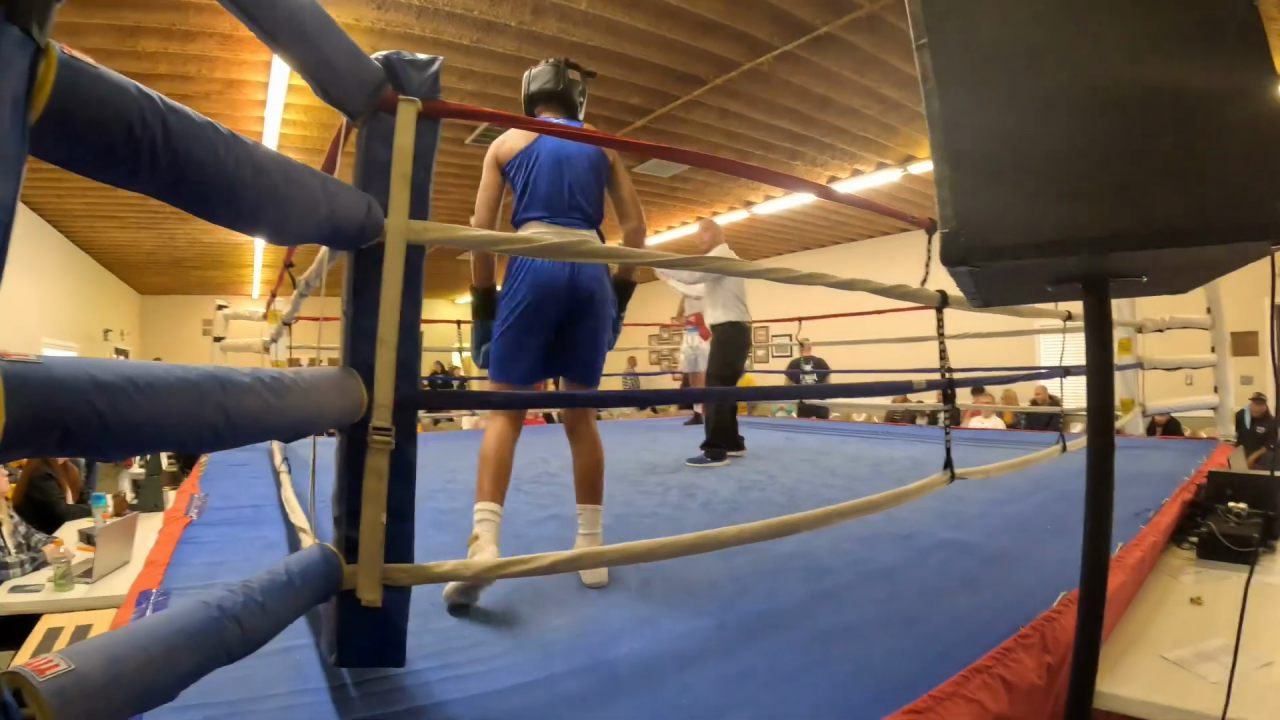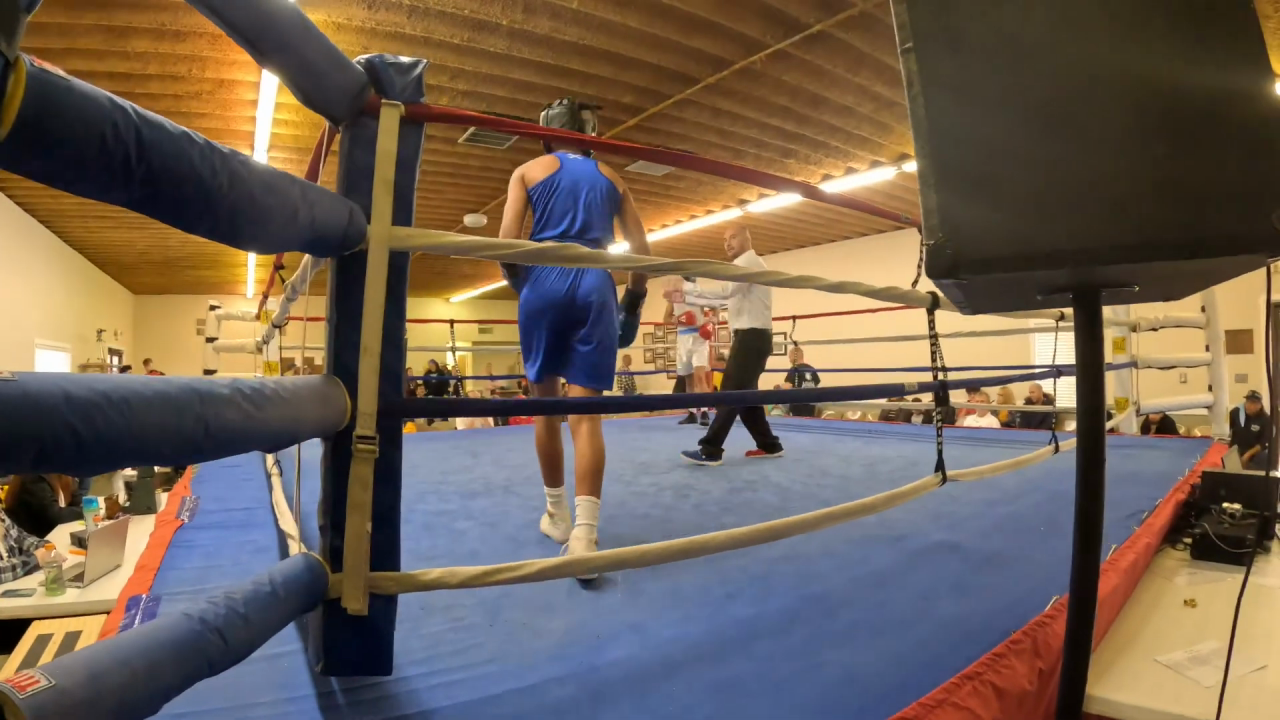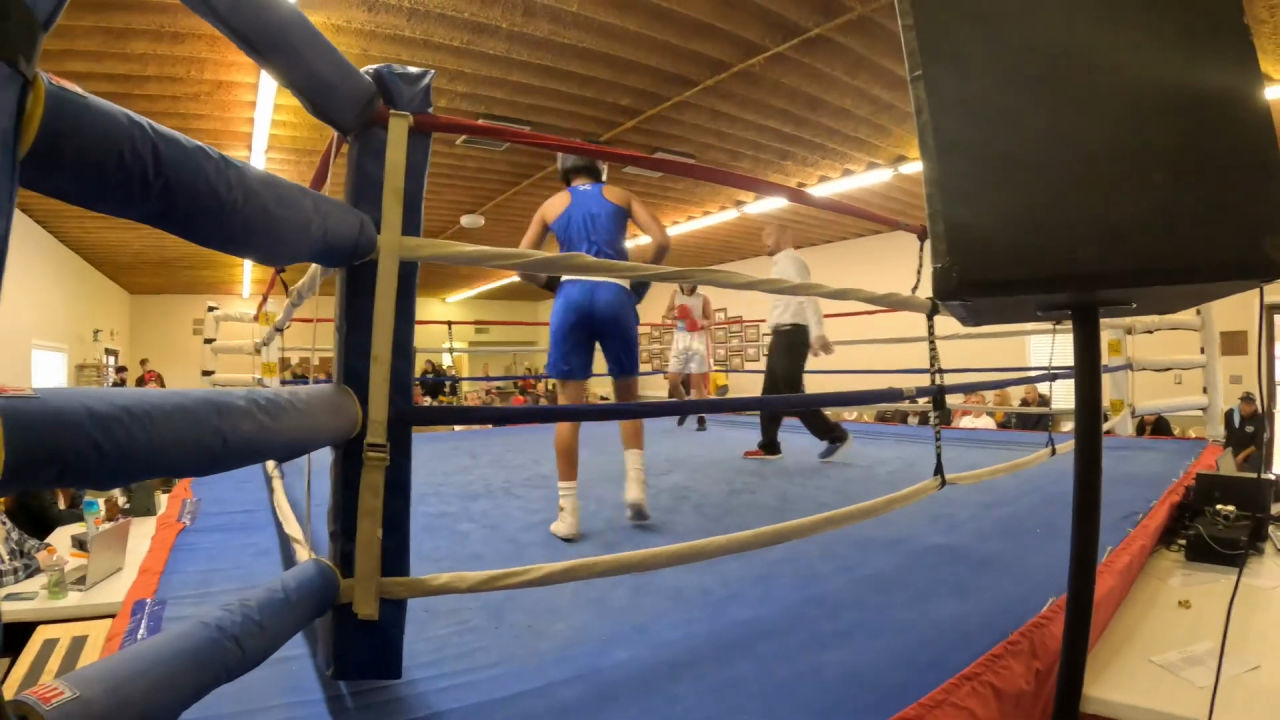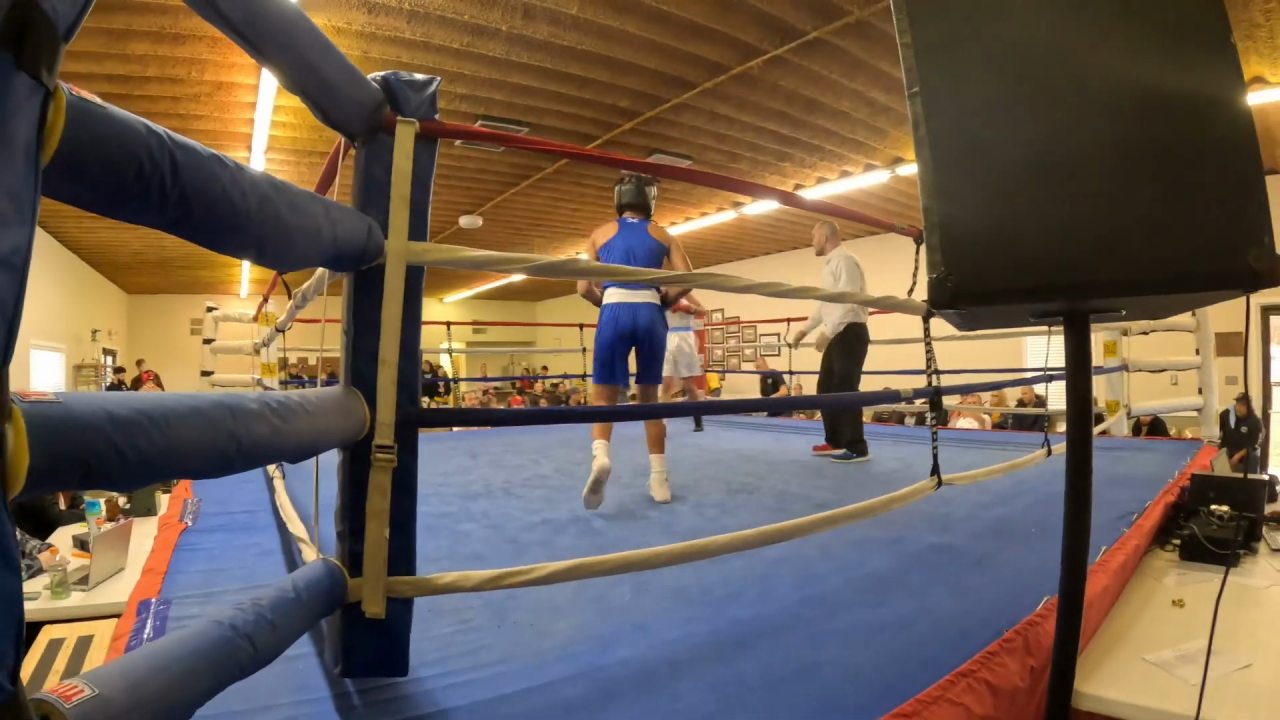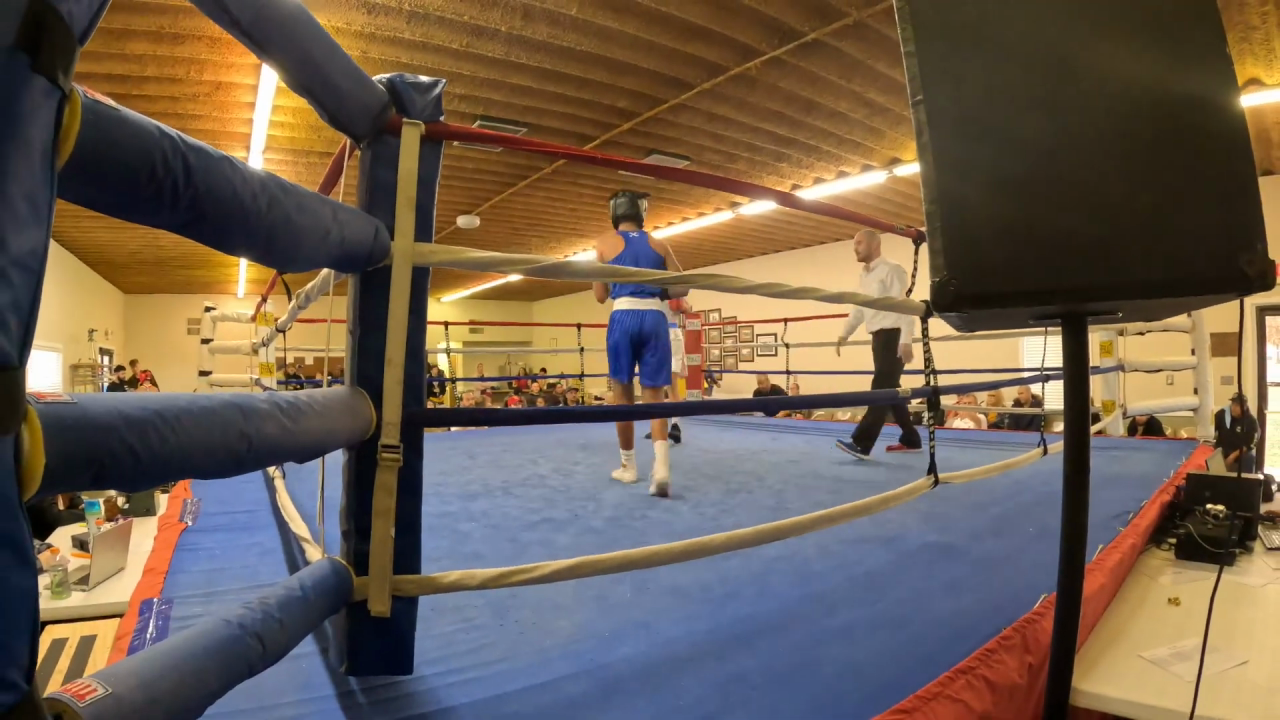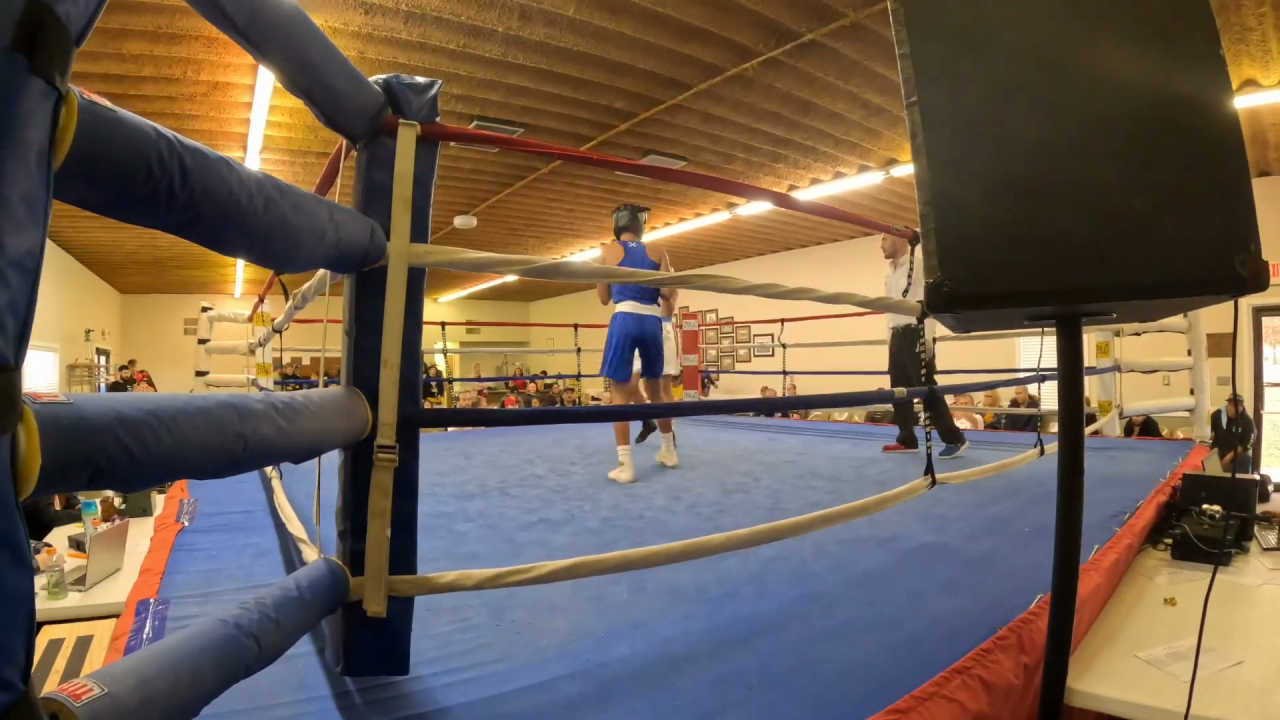
dt=0.4s
person 1, frame 1
left shoulder: (508, 142)
right shoulder: (601, 145)
left elbow: (483, 229)
right elbow: (636, 229)
left wrist: (483, 300)
right wrist: (622, 291)
left hip: (534, 268)
right hip: (591, 272)
left knee: (505, 410)
right knee: (581, 415)
left ankle: (484, 537)
right ankle: (590, 551)
person 1, frame 2
left shoulder: (528, 171)
right shoulder: (611, 177)
left elbow: (507, 242)
right elbow: (641, 250)
left wrist: (519, 278)
right wrist: (634, 301)
left hip: (546, 281)
right hip: (595, 285)
left knee: (546, 405)
right knee: (585, 414)
left ankle: (557, 516)
right ankle: (583, 536)
person 1, frame 3
left shoulder: (552, 205)
right shoulder: (620, 196)
left elbow: (524, 266)
right elbow: (662, 240)
left wrist: (550, 283)
right wrist: (644, 275)
left hip: (572, 294)
right hip: (615, 295)
left knee: (569, 406)
right knee: (627, 396)
left ankle: (567, 511)
right ankle: (635, 483)
person 1, frame 4
left shoulder: (601, 233)
right shoulder: (661, 234)
left elbow: (584, 290)
right elbow: (686, 282)
left hip: (614, 313)
right hip: (649, 314)
left knee: (605, 400)
right knee: (649, 399)
left ankle: (600, 457)
right ankle: (659, 481)
person 1, frame 5
left shoulder: (606, 245)
right shoulder: (659, 246)
left elbow: (600, 296)
right elbow: (681, 289)
left hip: (624, 318)
right hip: (655, 319)
left knee: (624, 396)
right knee: (654, 397)
left ankle: (629, 466)
right ankle: (661, 464)
person 1, frame 6
left shoulder: (608, 252)
right shoulder: (656, 254)
left elbow: (604, 297)
right elbow: (668, 294)
left hip: (624, 321)
right hip: (652, 323)
left knee: (621, 396)
right knee: (655, 392)
left ankle: (625, 464)
right ankle: (668, 451)
person 2, frame 1
left shoulder: (722, 257)
left elbow: (692, 276)
right elbow: (697, 289)
right wrist: (668, 281)
left hip: (730, 332)
right hip: (728, 333)
left knee: (716, 391)
right knee: (722, 390)
left ankle: (715, 452)
right ankle: (732, 441)
person 2, frame 2
left shoulder: (749, 263)
right shoulder: (742, 266)
left elbow: (724, 290)
right elbow: (726, 298)
left wrist: (686, 289)
right wrist: (686, 298)
left hip: (752, 337)
right hip: (748, 337)
left knee: (731, 393)
right knee: (744, 394)
left ankle: (709, 450)
right ankle: (769, 445)
person 2, frame 3
left shoulder: (791, 262)
right shoulder: (779, 265)
left elbow: (807, 298)
left wrist: (817, 333)
left hip: (790, 335)
right hip: (781, 336)
left knee: (790, 393)
right knee: (771, 392)
left ankle: (835, 436)
right ankle: (768, 446)
person 2, frame 4
left shoulder: (844, 261)
right shoulder: (831, 265)
left elbow: (848, 302)
left wrist: (828, 332)
right wrist: (805, 329)
left hip: (849, 333)
right hip: (838, 336)
left knee: (845, 390)
right knee: (826, 388)
left ankle: (855, 448)
right ankle: (836, 440)
person 2, frame 5
left shoulder: (892, 271)
right shoulder: (864, 275)
right elbow: (859, 309)
left wrist: (905, 341)
right wrist: (845, 333)
left hip: (893, 337)
right hip: (879, 337)
left knee: (881, 389)
right knee: (889, 391)
left ankle: (861, 442)
right ankle: (911, 439)
person 2, frame 6
left shoulder: (918, 268)
right shoulder: (890, 273)
left wrist: (927, 337)
right wrist: (891, 336)
left hip: (916, 334)
right hip: (898, 336)
left knee: (926, 387)
right knee: (899, 389)
left ankle: (954, 439)
right ankle: (907, 440)
